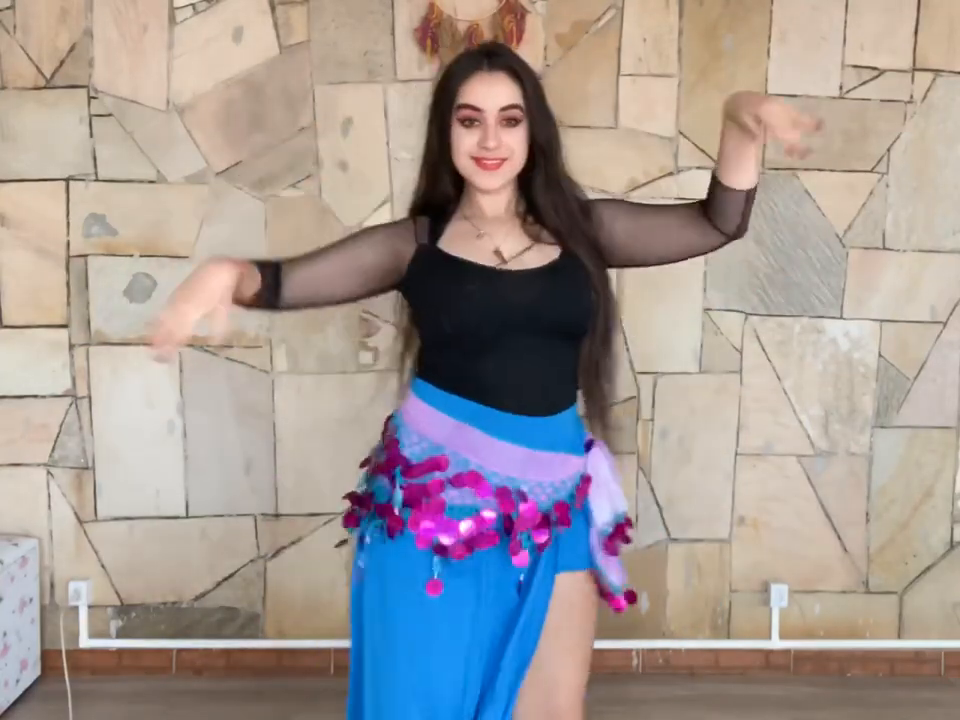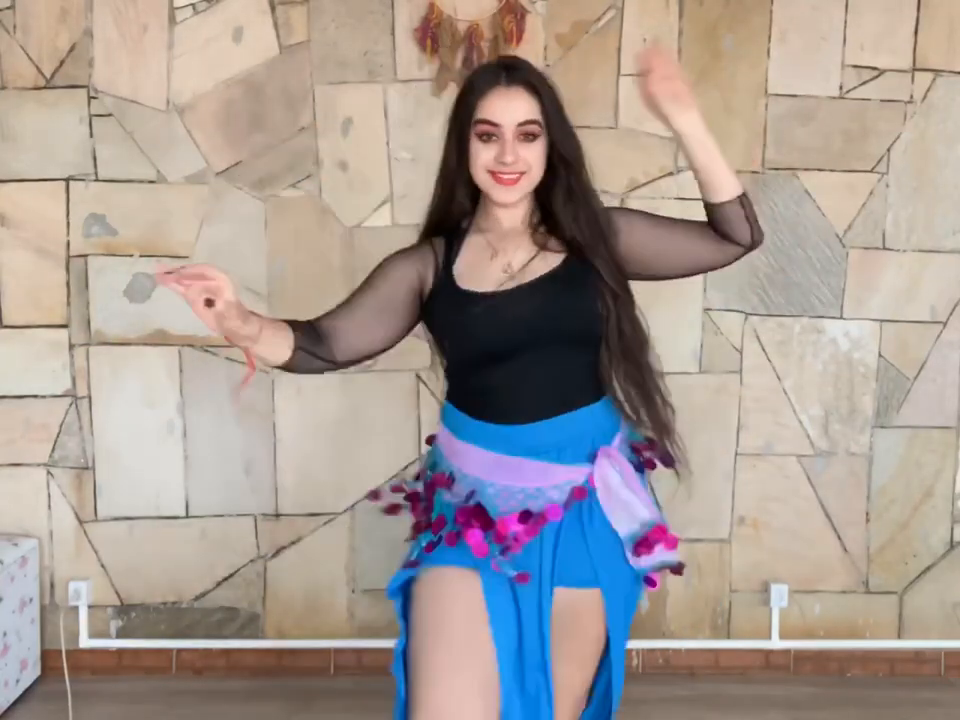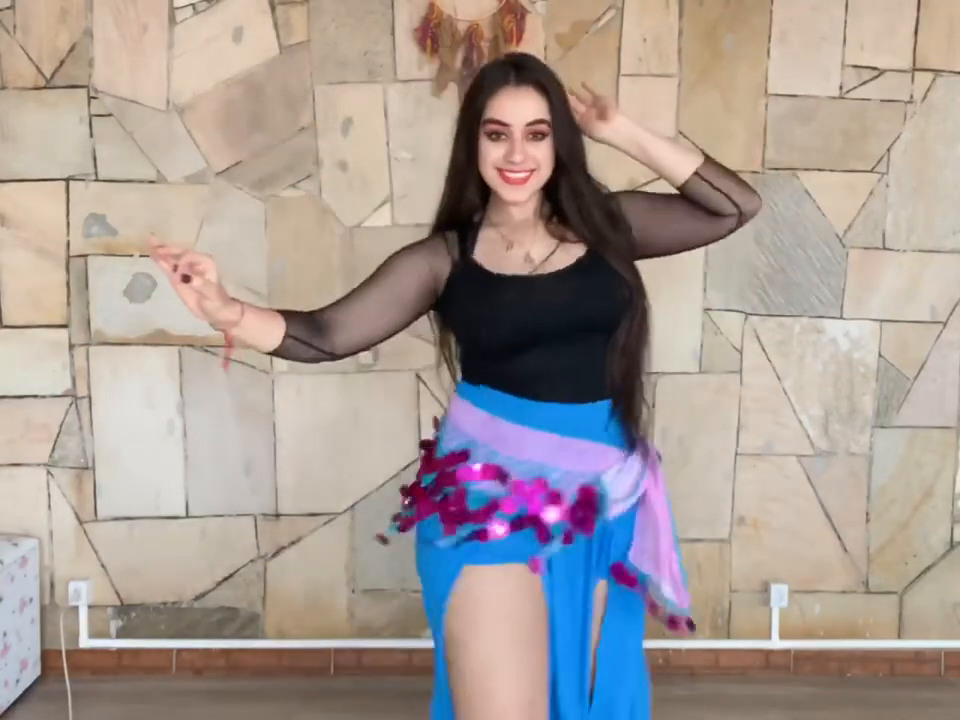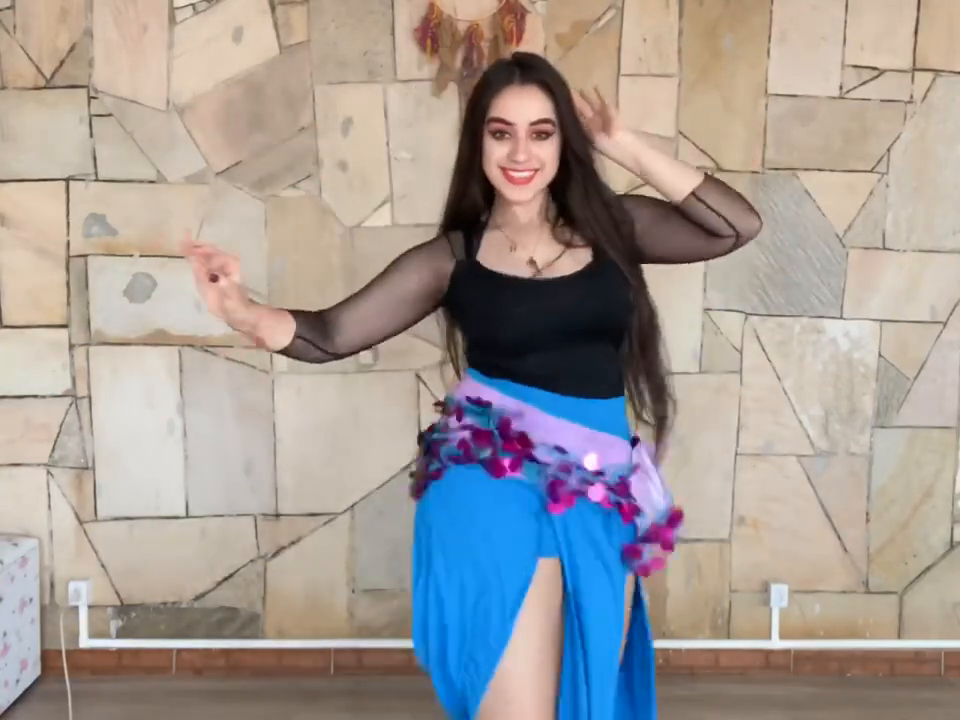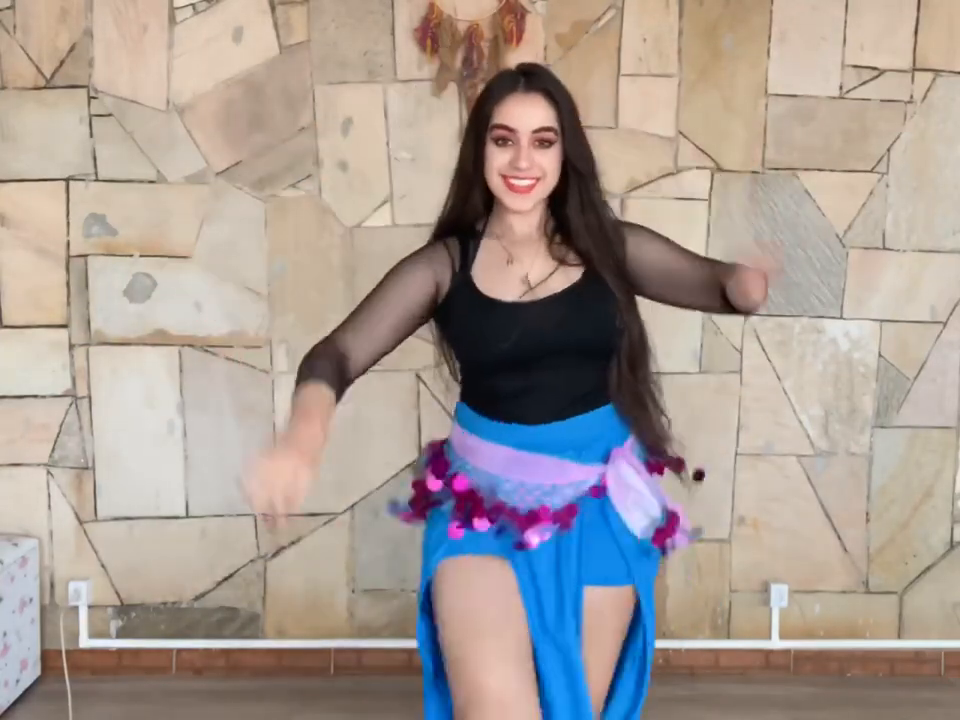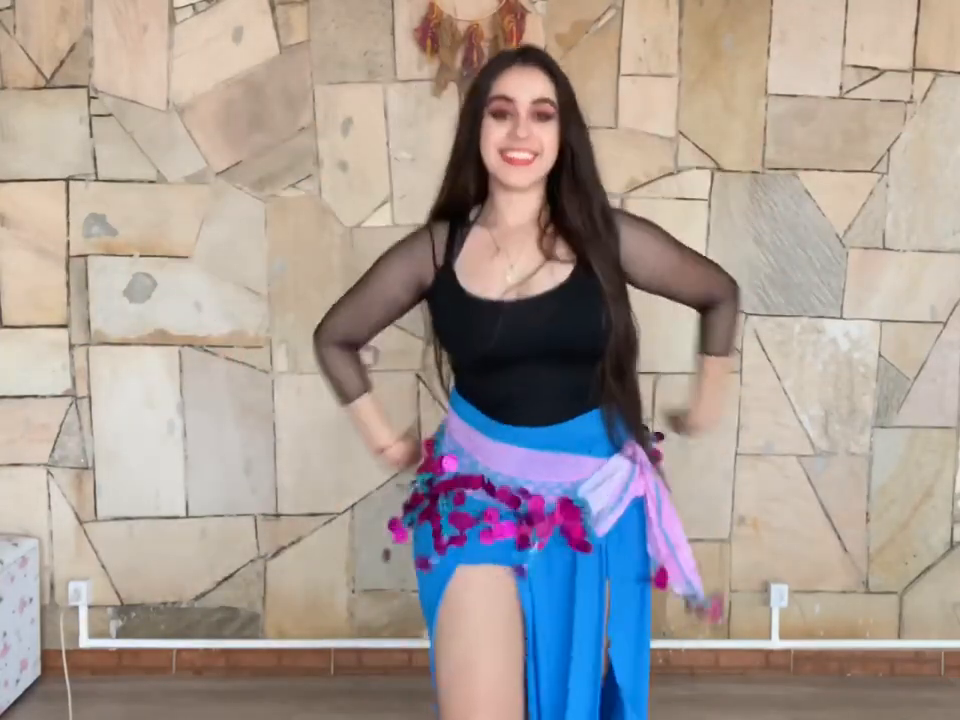
dt=0.2s
person 1, frame 1
left shoulder: (580, 227)
right shoulder: (410, 244)
left elbow: (715, 221)
right elbow: (285, 282)
left wrist: (741, 134)
right wrist: (230, 278)
left hip: (557, 509)
right hip: (434, 503)
person 1, frame 2
left shoulder: (595, 237)
right shoulder: (429, 264)
left elbow: (736, 237)
right elbow: (327, 344)
left wrist: (683, 120)
right wrist: (242, 324)
left hip: (586, 509)
right hip: (471, 511)
person 1, frame 3
left shoulder: (605, 224)
right shoulder: (445, 257)
left elbow: (736, 206)
right elbow: (328, 333)
left wrist: (622, 133)
right wrist: (226, 312)
left hip: (599, 508)
right hip: (488, 505)
person 1, frame 4
left shoulder: (610, 224)
right shoulder: (448, 256)
left elbow: (736, 225)
right elbow: (328, 332)
left wrist: (625, 147)
right wrist: (247, 311)
left hip: (600, 500)
right hip: (493, 483)
person 1, frame 5
left shoulder: (606, 246)
right shoulder: (447, 264)
left elbow: (711, 290)
right elbow: (337, 357)
left wrist: (741, 285)
right wrist: (304, 440)
left hip: (599, 512)
right hip: (482, 507)
person 1, frame 6
left shoulder: (608, 238)
right shoulder: (434, 250)
left elbow: (719, 292)
right elbow: (334, 337)
left wrist: (709, 389)
right wrist: (379, 433)
left hip: (595, 501)
right hip: (479, 501)
